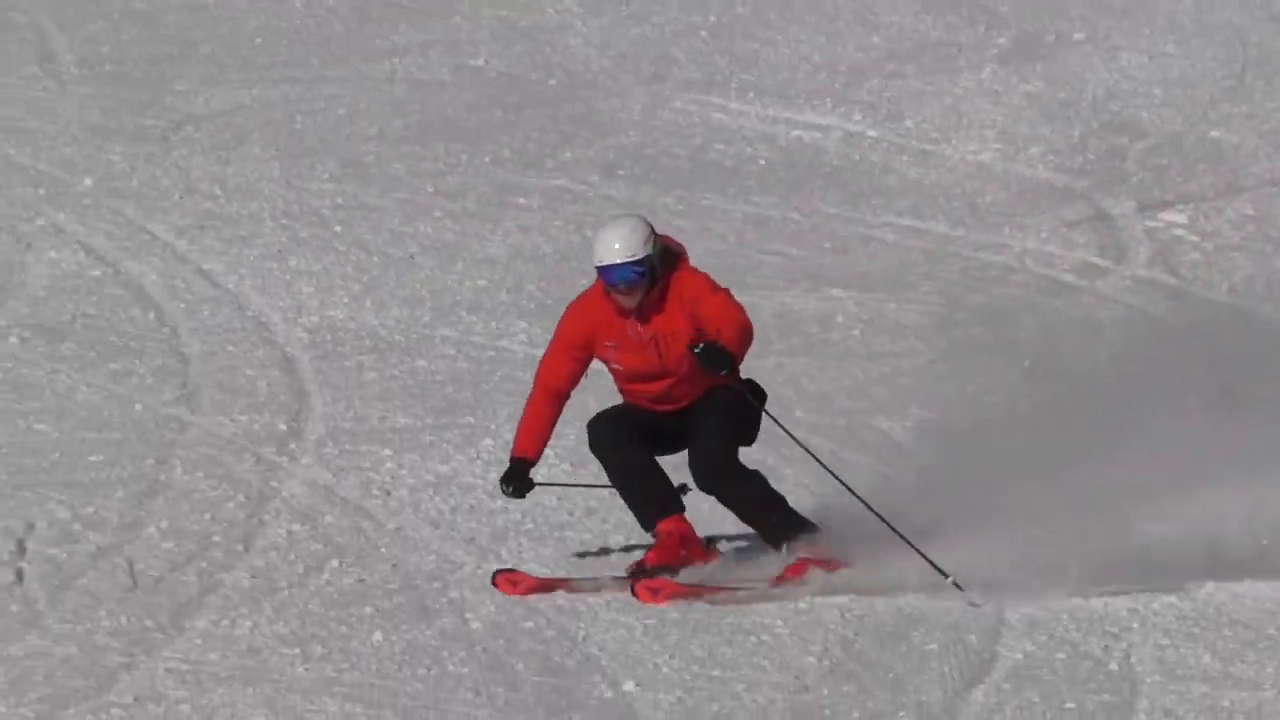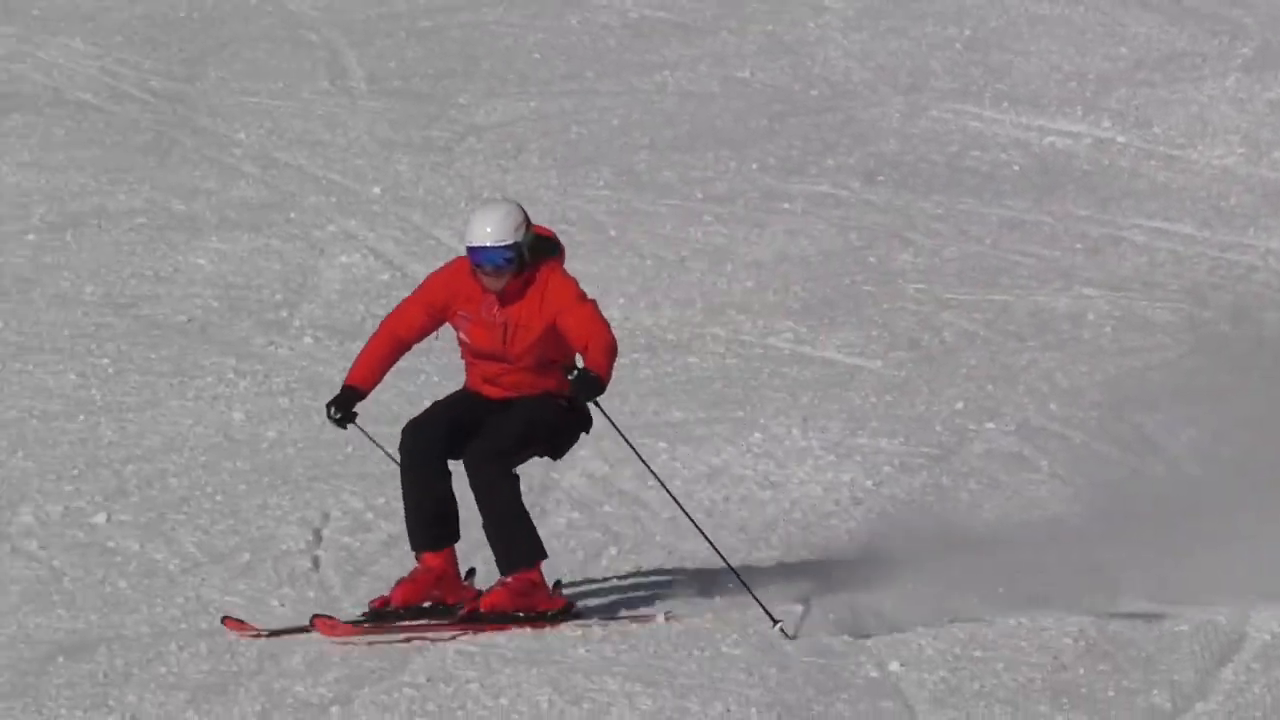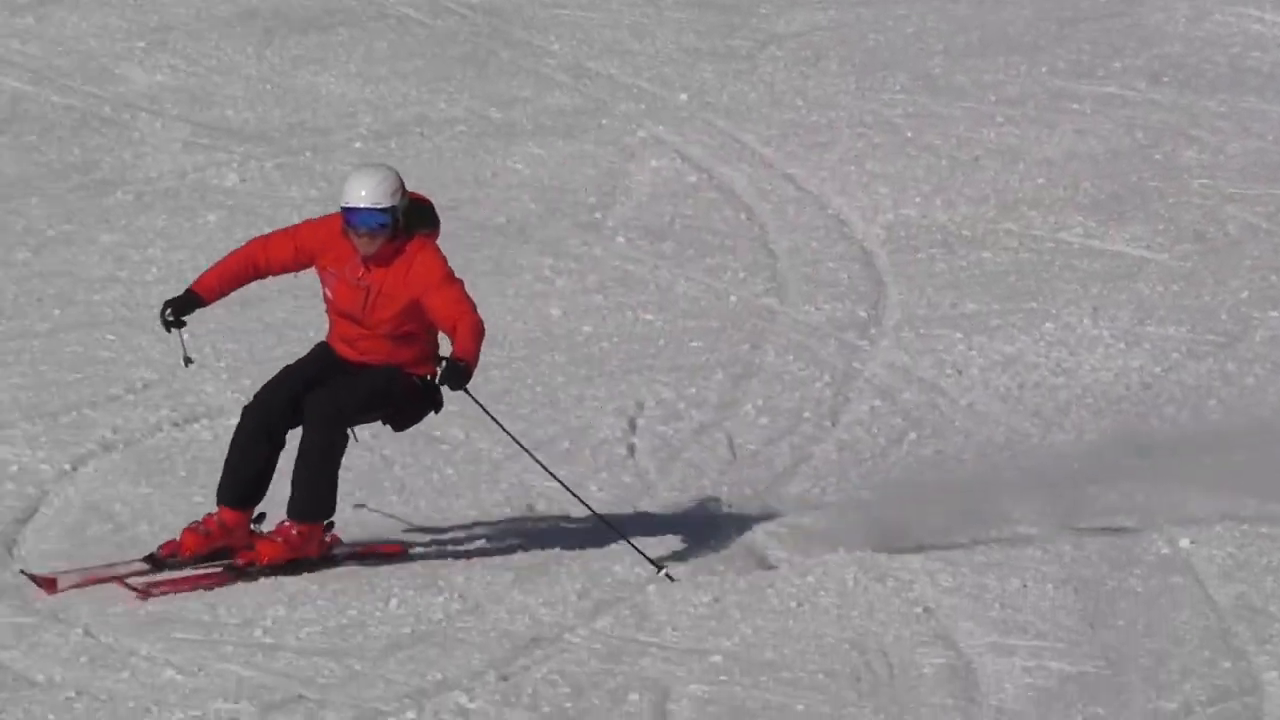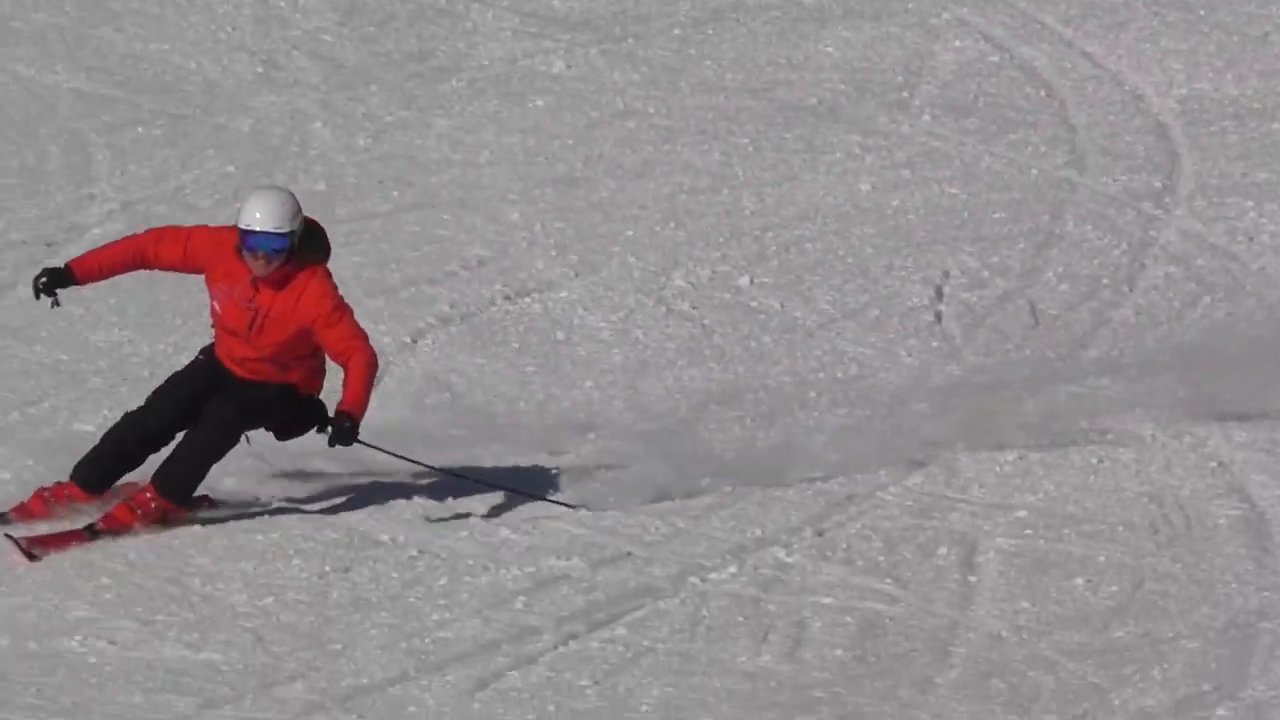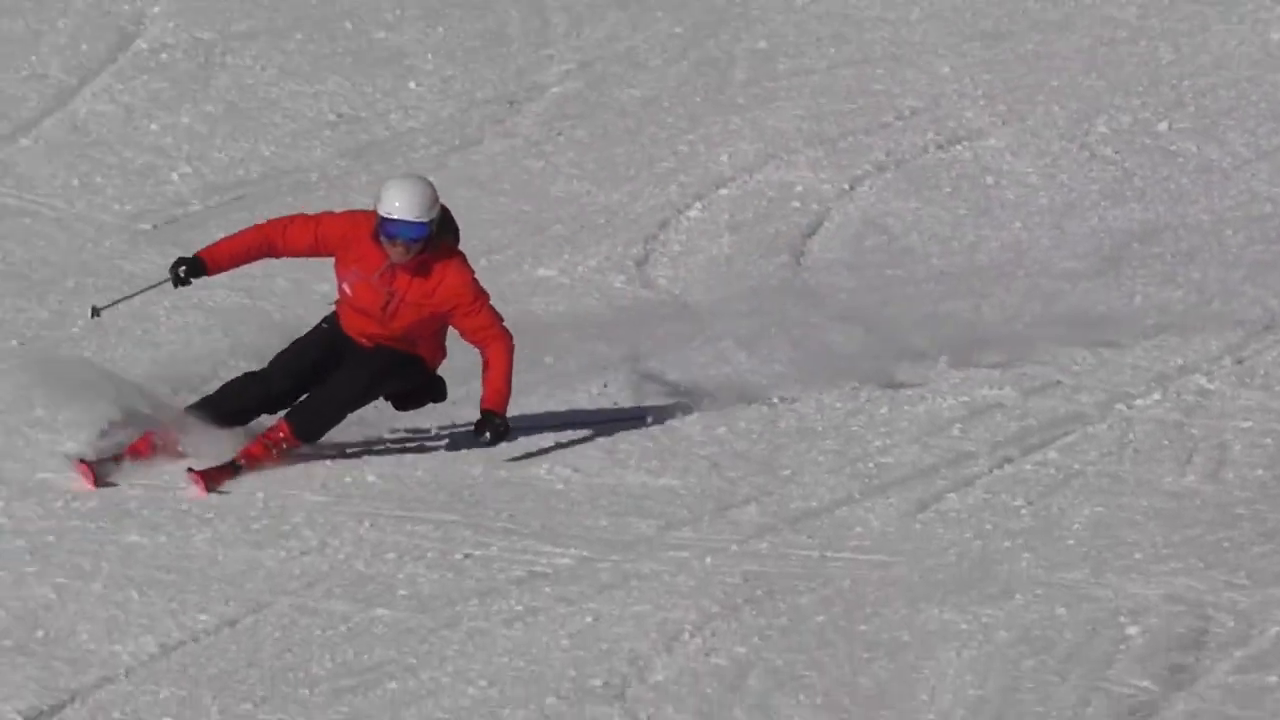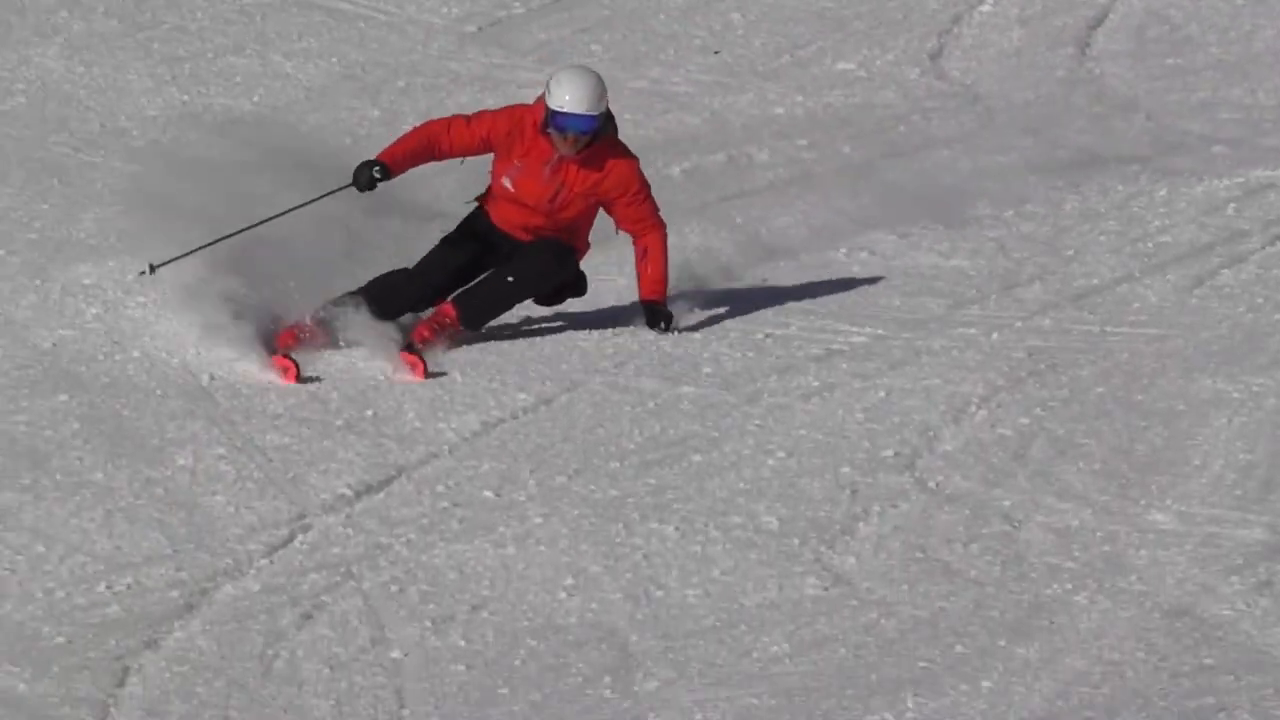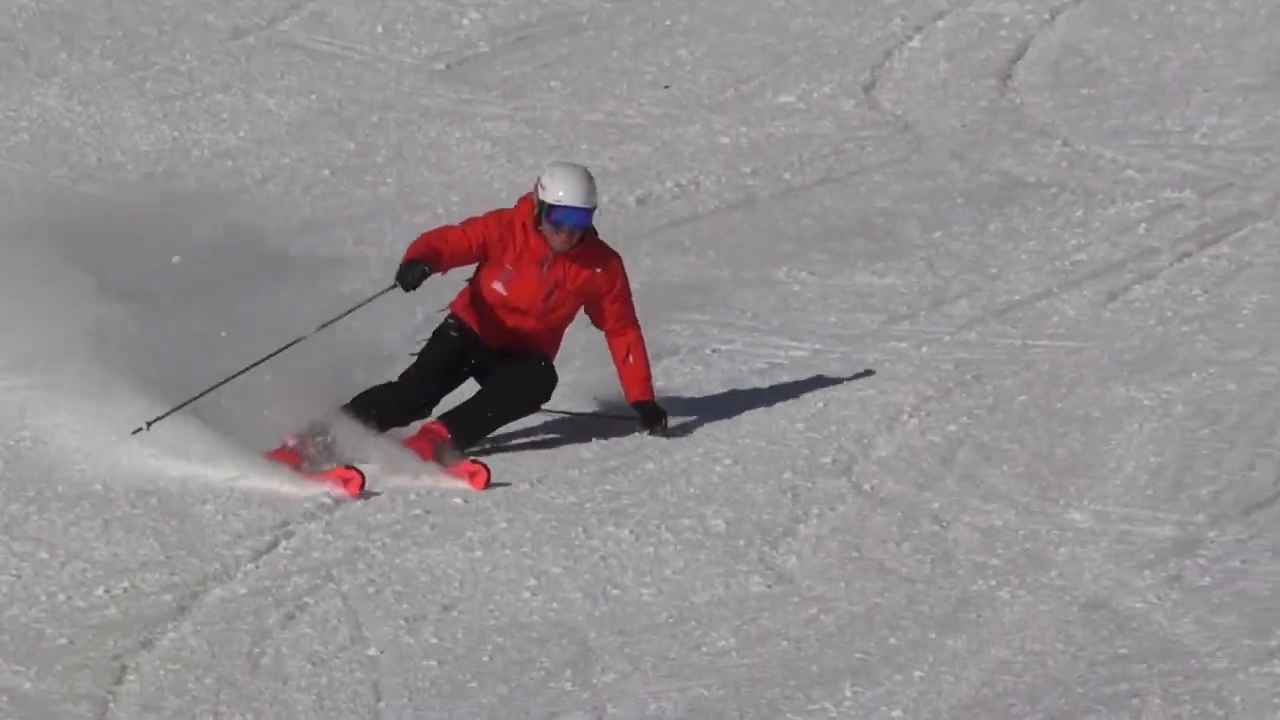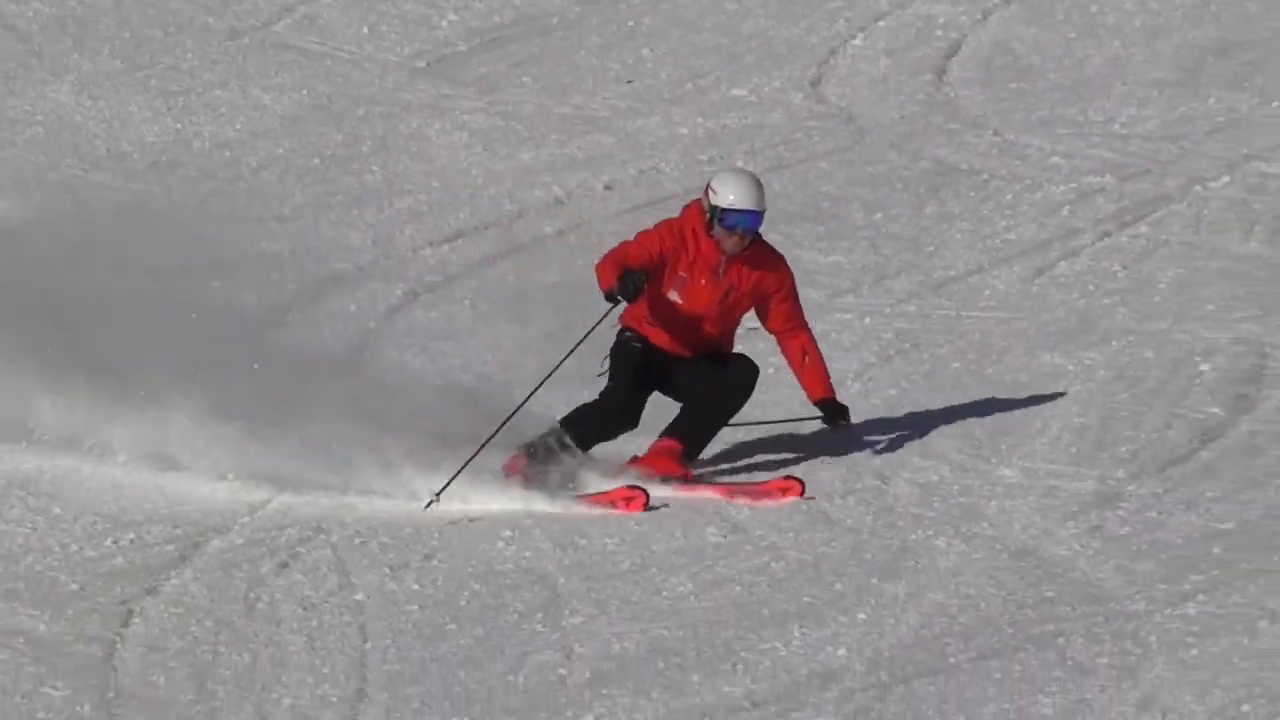
dt=0.2s
person 1, frame 1
left shoulder: (687, 286)
right shoulder: (586, 313)
left elbow: (736, 325)
right elbow: (550, 384)
left wrist: (724, 354)
right wrist: (522, 460)
left hip: (713, 400)
right hip: (650, 414)
left knee: (712, 467)
right knee: (604, 432)
left ankle: (806, 543)
right ankle: (675, 538)
person 1, frame 2
left shoulder: (552, 284)
right shoulder: (456, 280)
left elbow: (598, 337)
right elbow: (400, 329)
left wrist: (595, 375)
right wrist: (354, 389)
left hip: (547, 402)
right hip: (485, 397)
left knee: (485, 456)
right knee: (418, 440)
left ankle: (526, 583)
right ankle: (433, 572)
person 1, frame 3
left shoulder: (421, 259)
right shoulder: (330, 235)
left elbow: (466, 322)
right elbow: (261, 254)
left wrist: (461, 365)
right wrist: (197, 294)
left hip: (400, 374)
right hip: (341, 358)
left knee: (323, 412)
right knee: (264, 412)
left ankle: (302, 531)
right ankle: (227, 524)
person 1, frame 4
left shoulder: (314, 291)
right shoulder: (221, 247)
left elbow: (359, 354)
right elbow: (151, 245)
left wrist: (349, 414)
right wrist: (72, 272)
left hip: (282, 390)
right hip: (225, 365)
left knee: (223, 416)
right knee: (151, 419)
left ankle: (158, 498)
right ankle: (74, 491)
person 1, frame 5
left shoulder: (450, 276)
right shoulder: (353, 230)
left elbow: (495, 339)
right elbow: (280, 233)
left wrist: (493, 409)
right wrist: (206, 260)
left hip: (401, 360)
right hip: (344, 334)
left knee: (367, 373)
right knee: (272, 382)
left ankle: (284, 436)
right ankle: (174, 432)
person 1, frame 6
left shoulder: (615, 168)
right shoulder: (516, 125)
left elbow: (649, 230)
right elbow: (442, 134)
left wrist: (654, 298)
right wrist: (388, 161)
left hip: (548, 247)
right hip: (492, 226)
left knee: (549, 265)
right knee: (428, 280)
left ankle: (448, 320)
person 1, frame 7
left shoulder: (601, 267)
right shoulder: (504, 228)
left elbow: (622, 330)
right elbow: (438, 243)
left wrist: (642, 397)
right wrist: (415, 264)
left hip: (521, 354)
right hip: (466, 333)
left knee: (541, 377)
right knee: (413, 392)
left ankle: (435, 440)
person 1, frame 8
left shoulder: (769, 267)
right shoulder: (673, 236)
left elbow: (791, 330)
right elbow: (612, 263)
left wrist: (823, 396)
right wrist: (623, 280)
left hip: (700, 362)
right hip: (644, 344)
left knee: (742, 374)
right knee: (618, 408)
left ankle: (665, 456)
right ankle: (535, 458)
